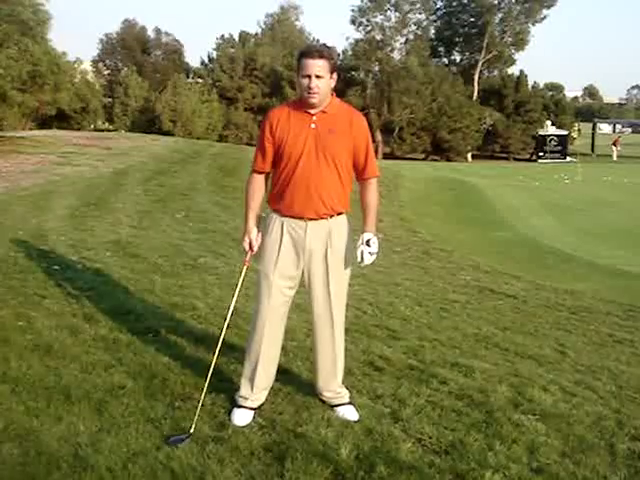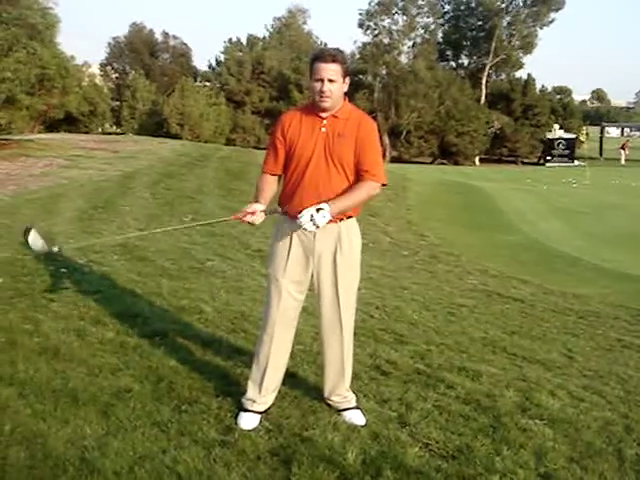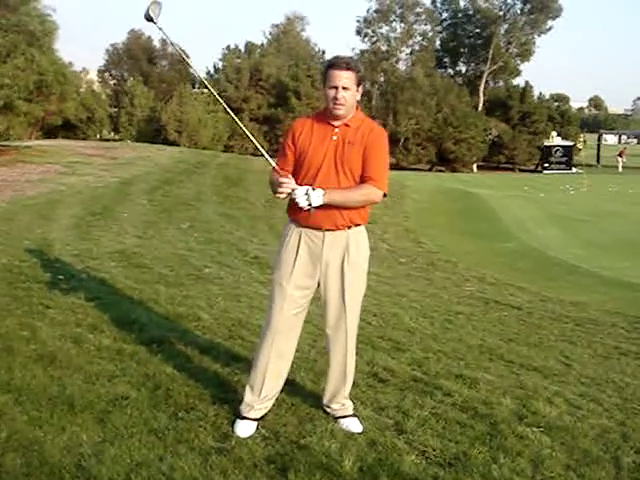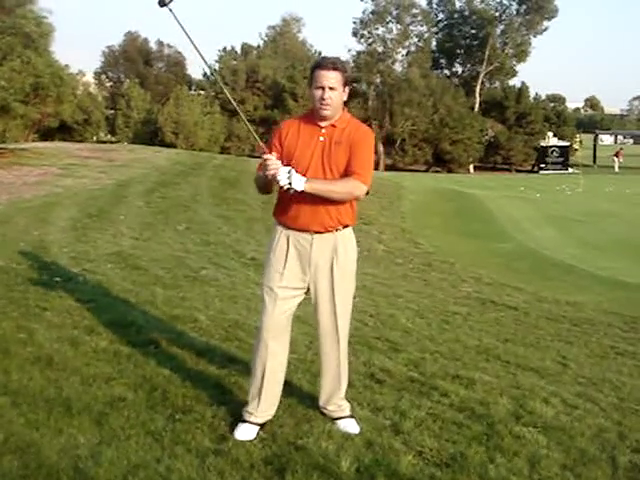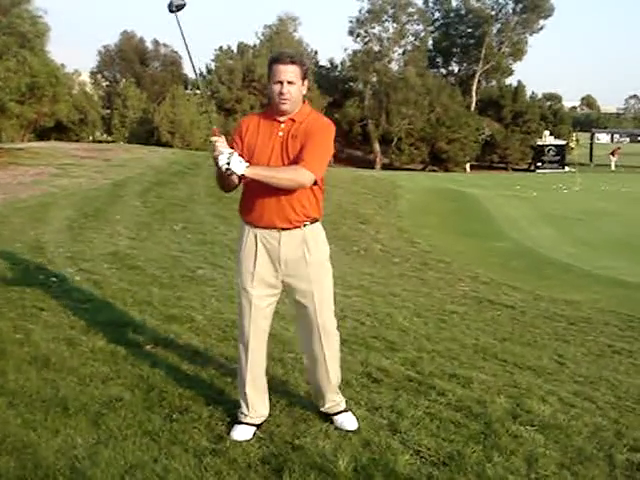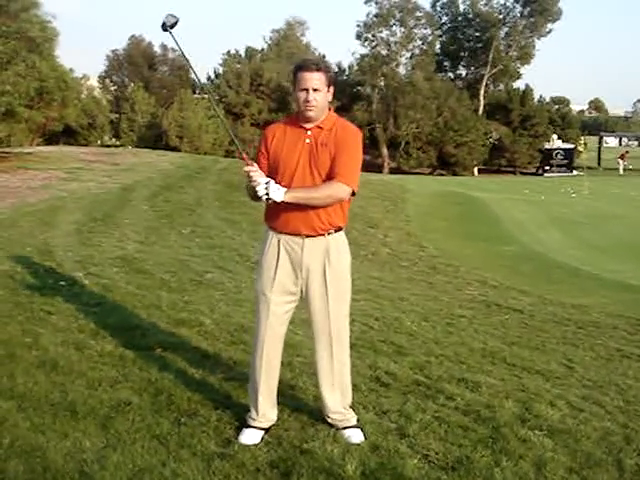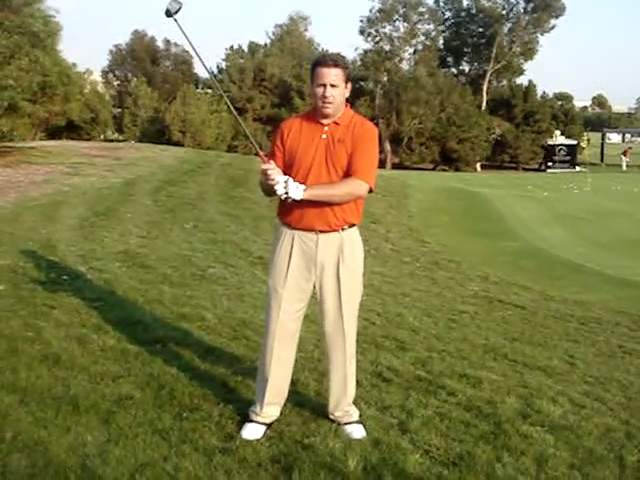
dt=0.5s
person 1, frame 1
left shoulder: (353, 120)
right shoulder: (276, 118)
left elbow: (368, 178)
right elbow: (259, 174)
left wrist: (370, 229)
right wrist: (250, 225)
left hip: (331, 230)
right hip: (282, 227)
left knee: (330, 312)
right knee: (269, 310)
left ankle: (332, 389)
right ankle: (251, 393)
person 1, frame 2
left shoulder: (362, 124)
right shoulder: (288, 121)
left elbow: (372, 183)
right elbow: (271, 173)
left wrist: (328, 209)
right wrist: (260, 202)
left hip: (339, 233)
right hip: (290, 233)
left knee: (339, 317)
right knee: (278, 314)
left ankle: (339, 394)
right ankle: (257, 397)
person 1, frame 3
left shoulder: (373, 133)
right shoulder: (300, 127)
left elbow: (374, 191)
right elbow: (278, 176)
left wrist: (319, 195)
right wrist: (282, 185)
left hip: (348, 241)
right hip: (300, 236)
left knee: (342, 325)
right knee: (281, 320)
left ankle: (338, 401)
right ankle: (255, 403)
person 1, frame 4
left shoulder: (360, 133)
right shoulder: (287, 128)
left elbow: (357, 187)
right elbow: (262, 187)
left wrist: (302, 182)
right wrist: (268, 175)
left hip: (335, 243)
right hip: (288, 239)
left knee: (335, 326)
right knee: (273, 324)
left ankle: (335, 403)
right ankle: (258, 409)
person 1, frame 5
left shoulder: (320, 126)
right shoulder: (248, 125)
left elbow: (302, 176)
right elbow: (227, 184)
left wrist: (246, 167)
right wrist: (224, 164)
left hip: (305, 237)
right hip: (257, 237)
left knee: (321, 322)
right knee: (253, 325)
left ankle: (331, 399)
right ankle: (252, 410)
person 1, frame 6
left shoulder: (347, 133)
right shoulder: (273, 133)
left elbow: (341, 189)
right elbow: (257, 192)
left wrist: (283, 193)
right wrist: (255, 184)
left hip: (328, 246)
right hip: (280, 243)
left knee: (332, 331)
right knee: (268, 328)
left ankle: (340, 412)
right ankle: (261, 414)
person 1, frame 7
left shoulder: (363, 130)
right shoulder: (289, 128)
left elbow: (359, 187)
right elbow: (268, 186)
left wrist: (300, 190)
right wrist: (272, 181)
left hip: (341, 242)
right hip: (293, 239)
left knee: (341, 327)
right knee: (280, 323)
left ankle: (343, 408)
right ankle: (265, 409)
